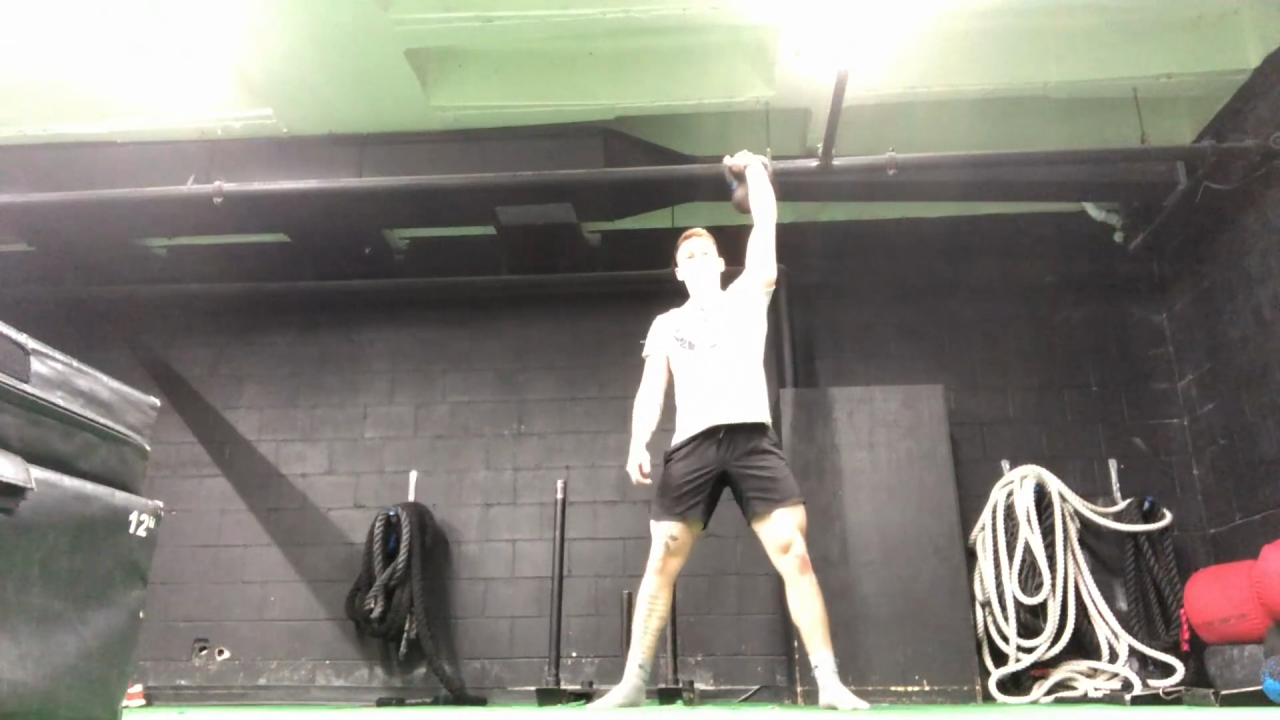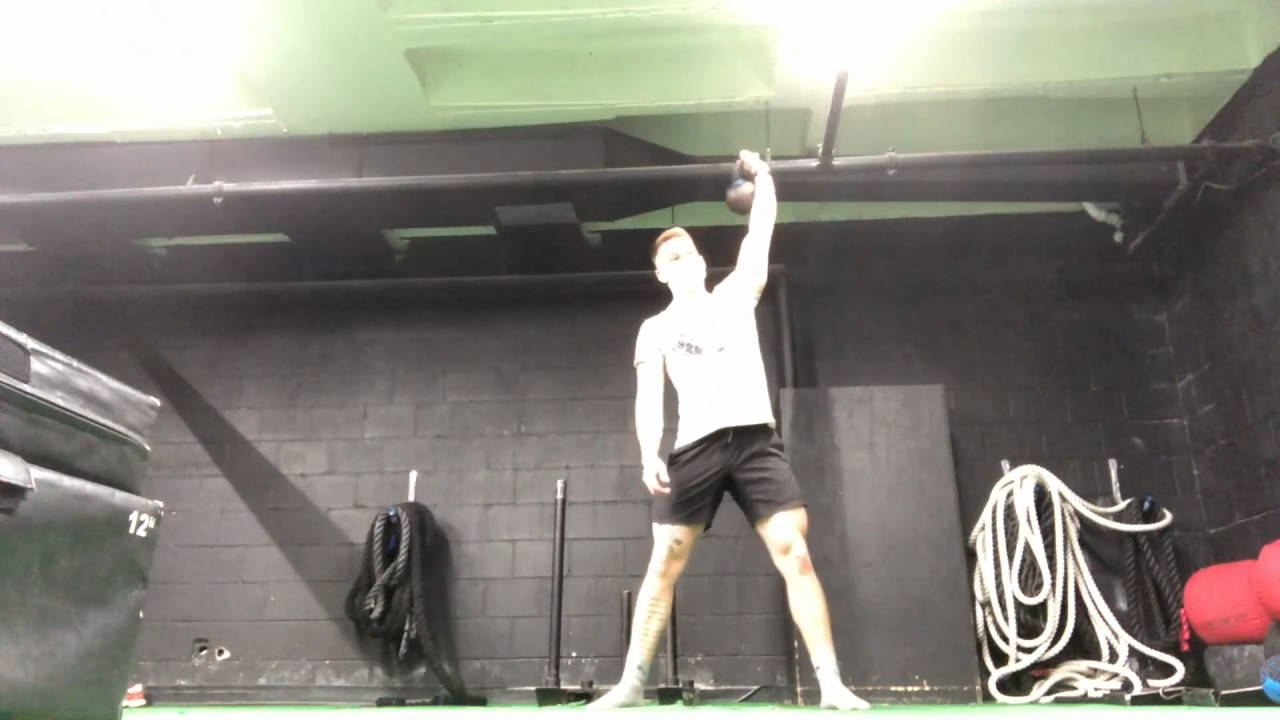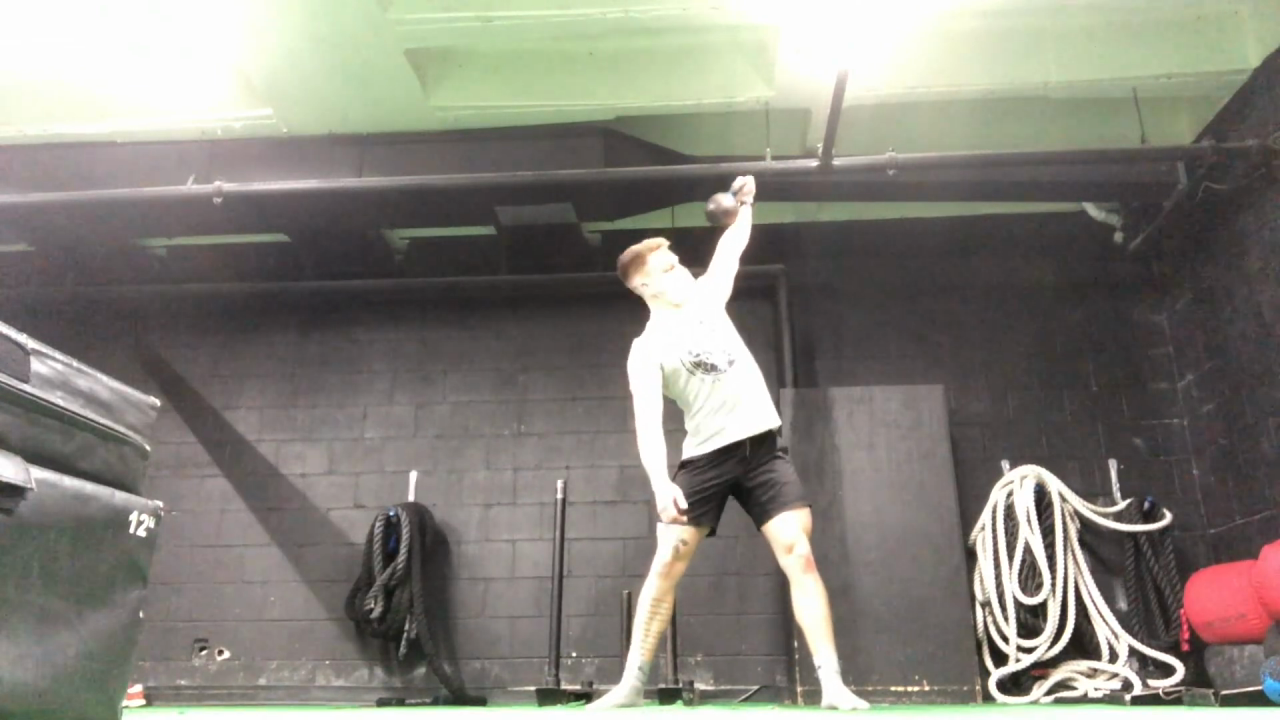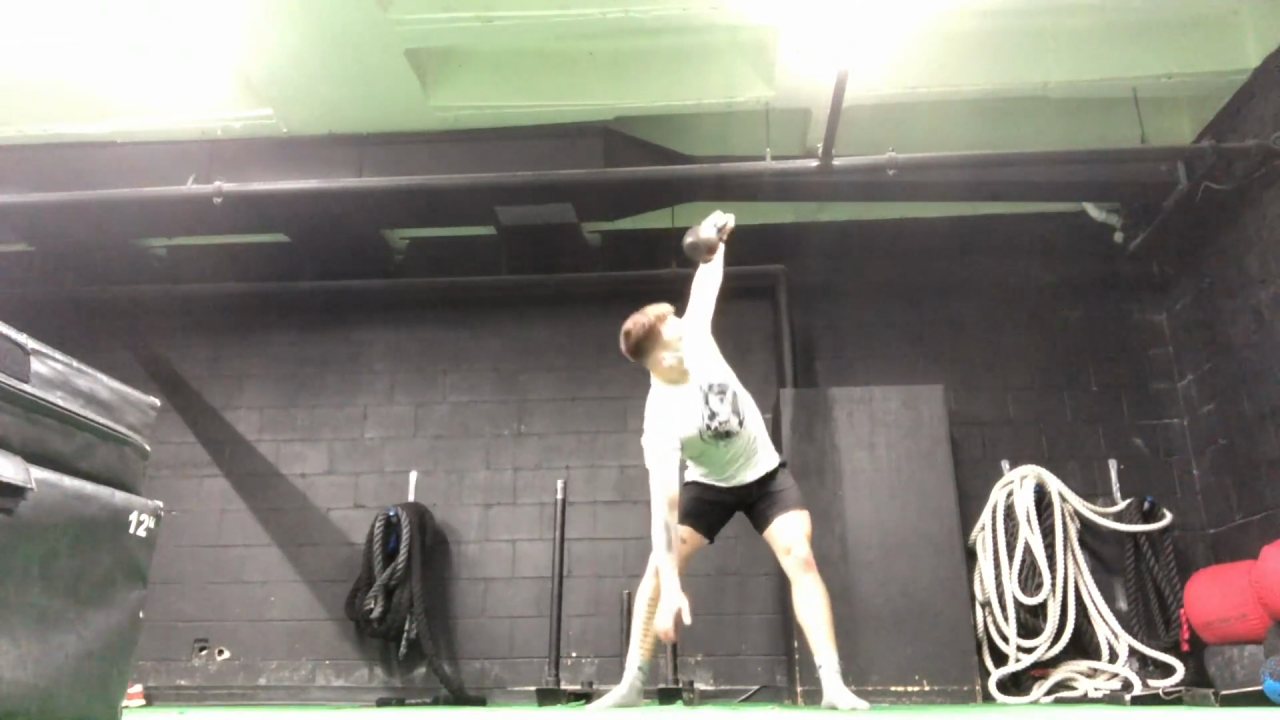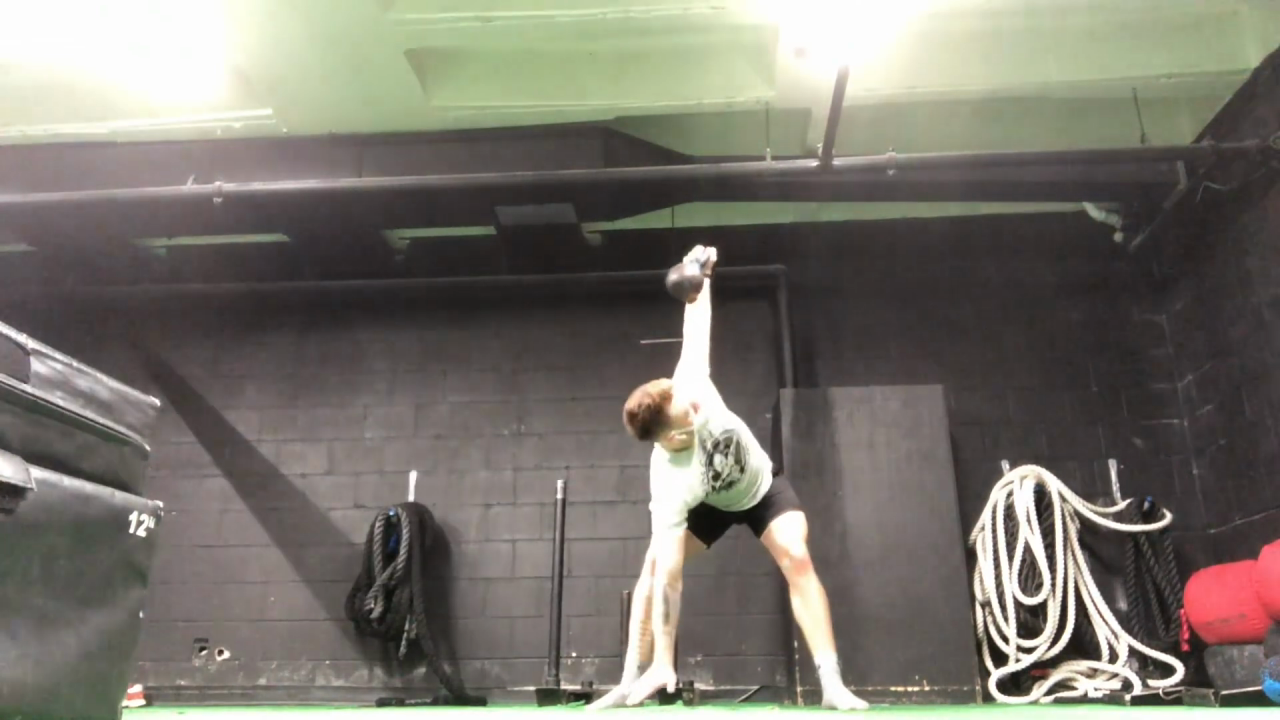
dt=0.7s
person 1, frame 1
left shoulder: (748, 296)
right shoulder: (665, 324)
left elbow: (765, 225)
right elbow: (651, 390)
left wrist: (752, 167)
right wrist: (638, 444)
left hip: (752, 438)
right hip: (692, 444)
left knee: (794, 554)
right knee: (662, 562)
left ankle: (829, 683)
right ankle: (633, 682)
person 1, frame 2
left shoulder: (735, 297)
right shoulder: (655, 329)
left elbow: (760, 230)
right elbow: (648, 397)
left wrist: (761, 174)
right wrist: (649, 454)
left hip: (756, 440)
right hip: (695, 448)
left knee: (795, 556)
right knee: (665, 564)
left ankle: (831, 684)
right ankle: (632, 684)
person 1, frame 3
left shoulder: (703, 297)
right shoulder: (647, 350)
left elbow: (732, 245)
right elbow: (647, 421)
left wrist: (743, 203)
right wrist: (661, 483)
left hip: (764, 447)
right hip: (706, 457)
left knee: (798, 555)
right knee: (667, 562)
left ankle: (832, 684)
right ankle: (632, 684)
person 1, frame 4
left shoulder: (695, 343)
right shoulder: (661, 419)
left elbow: (706, 286)
right elbow: (663, 504)
right wrist: (671, 588)
left hip: (766, 473)
right hip: (710, 485)
left knee: (800, 558)
right knee: (660, 565)
left ankle: (833, 685)
right ankle: (632, 684)
person 1, frame 5
left shoulder: (689, 388)
right shoulder: (671, 485)
left elbow: (696, 329)
right elbow: (670, 576)
left wrist: (701, 277)
right wrist: (662, 662)
left hip: (763, 485)
right hip: (710, 504)
left knee: (796, 557)
right knee: (654, 563)
left ankle: (832, 684)
right ankle: (631, 679)
